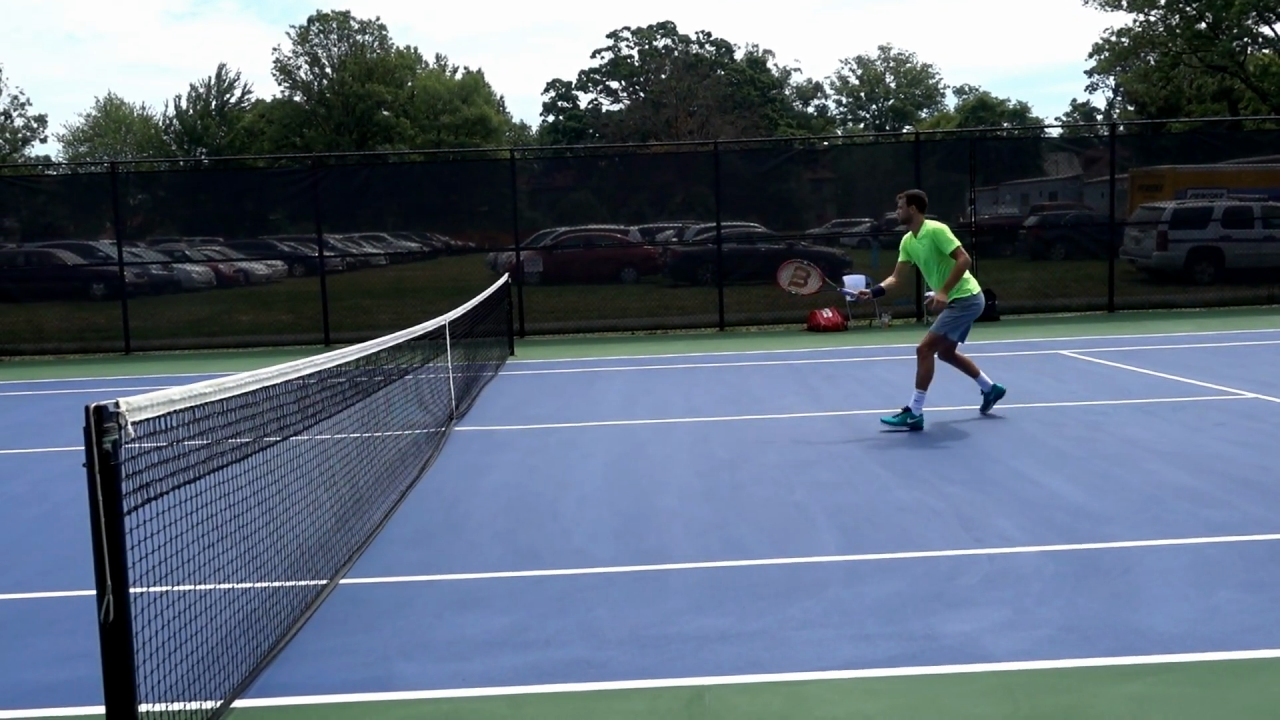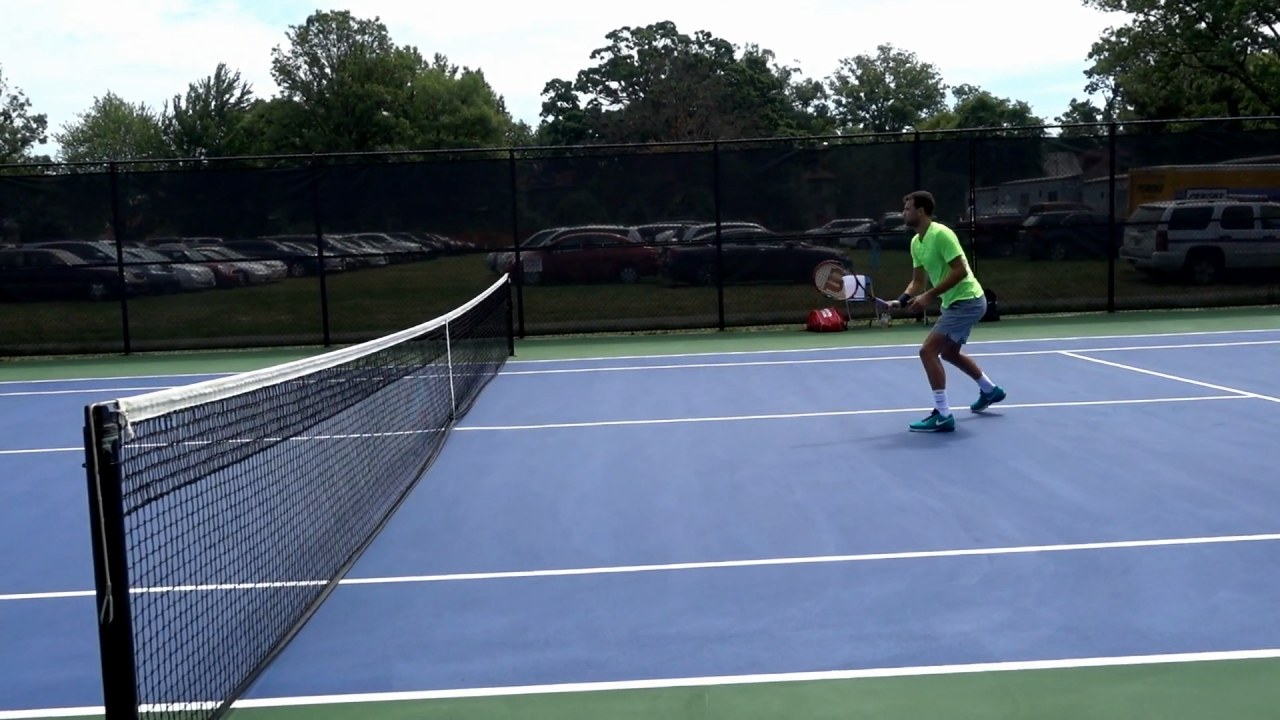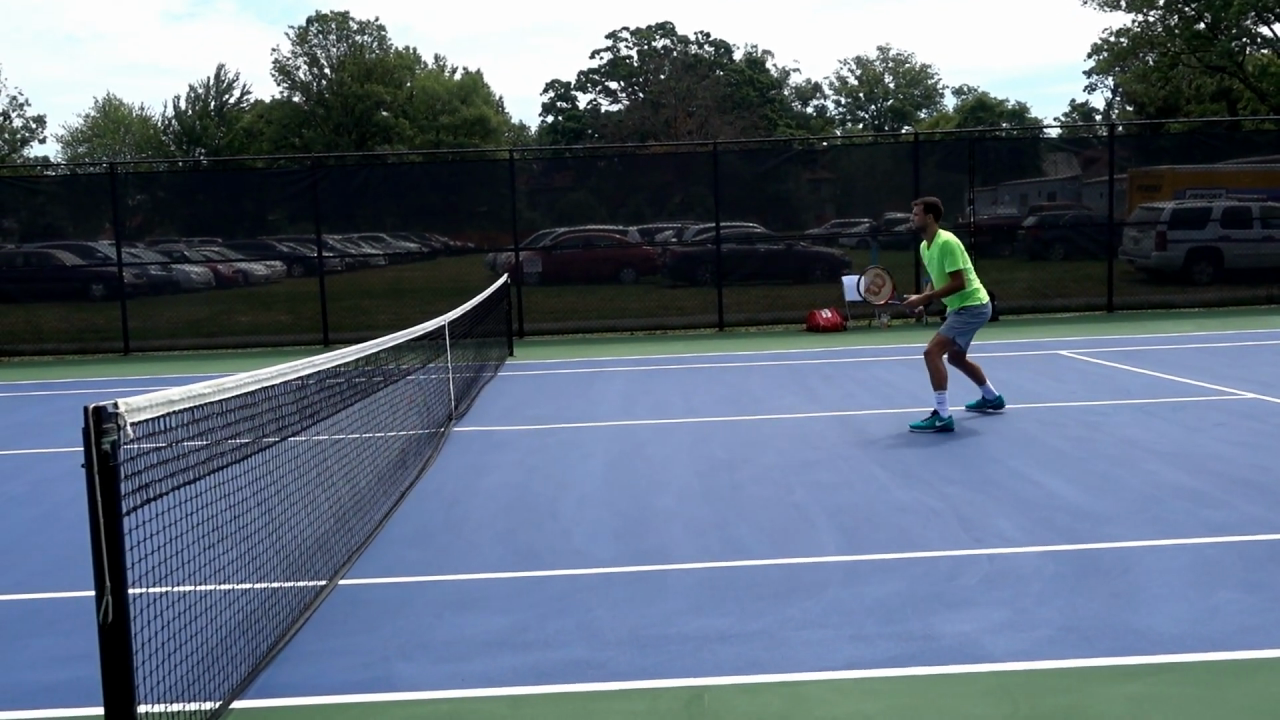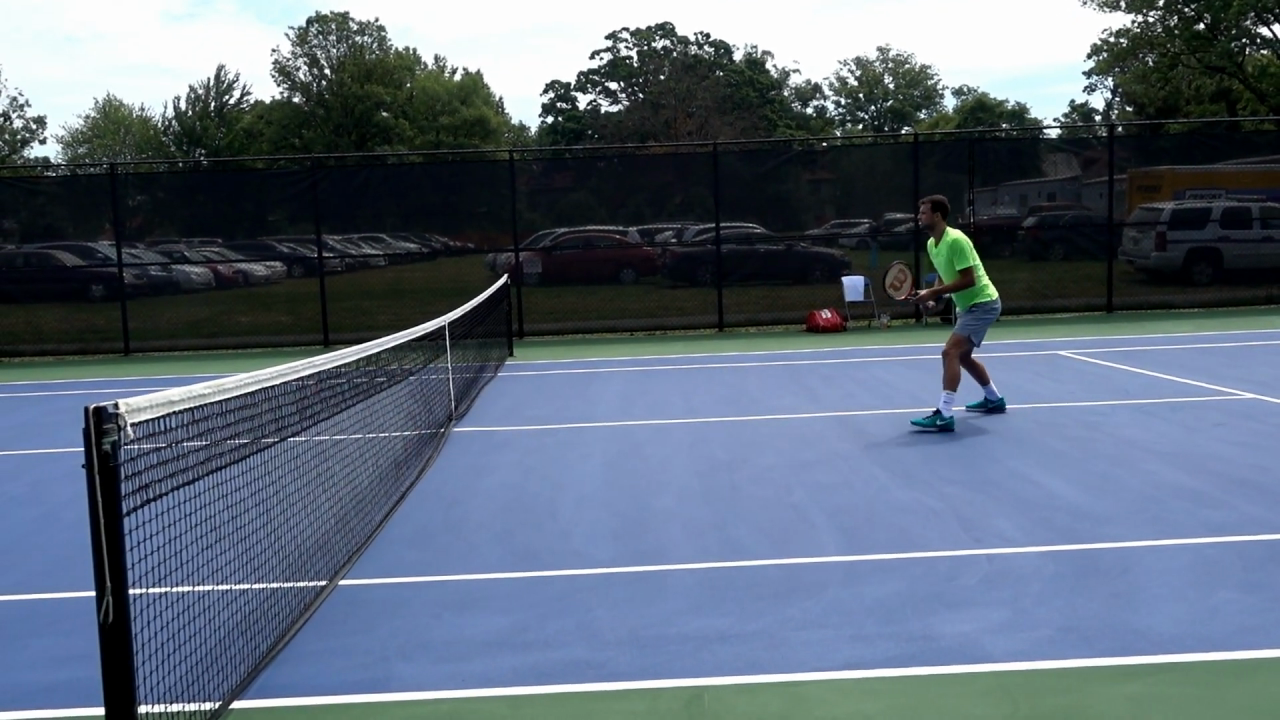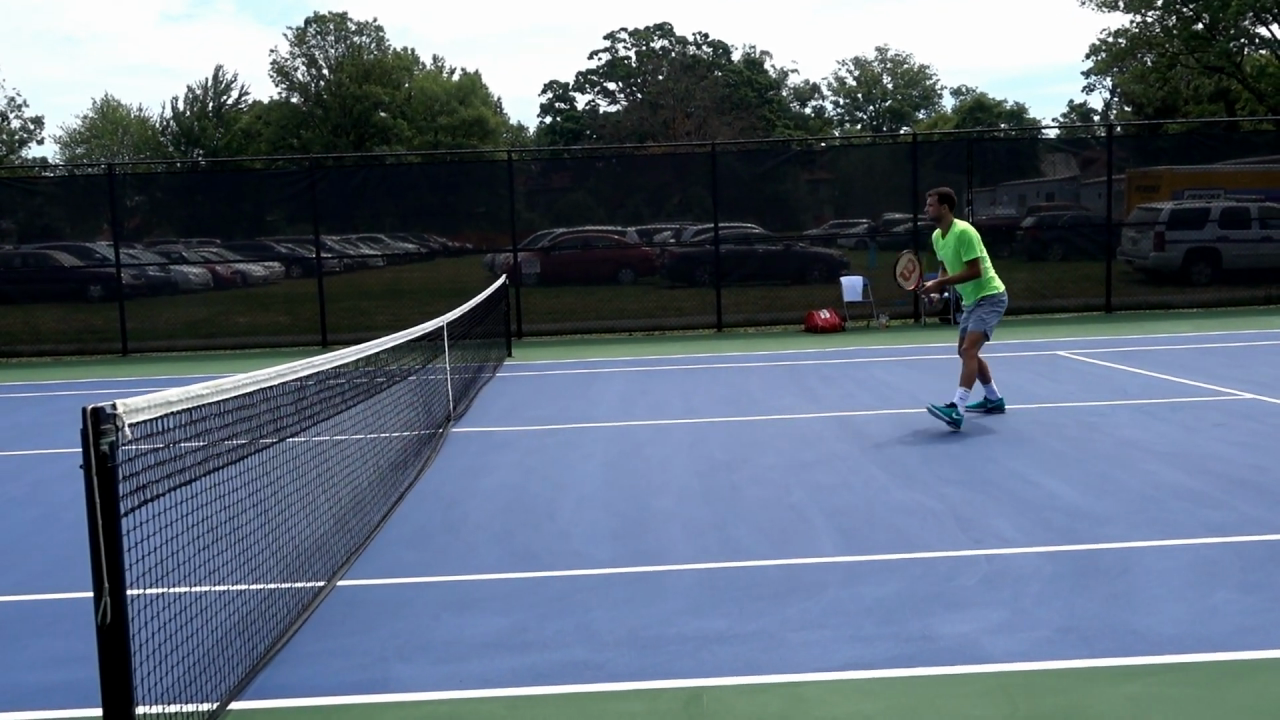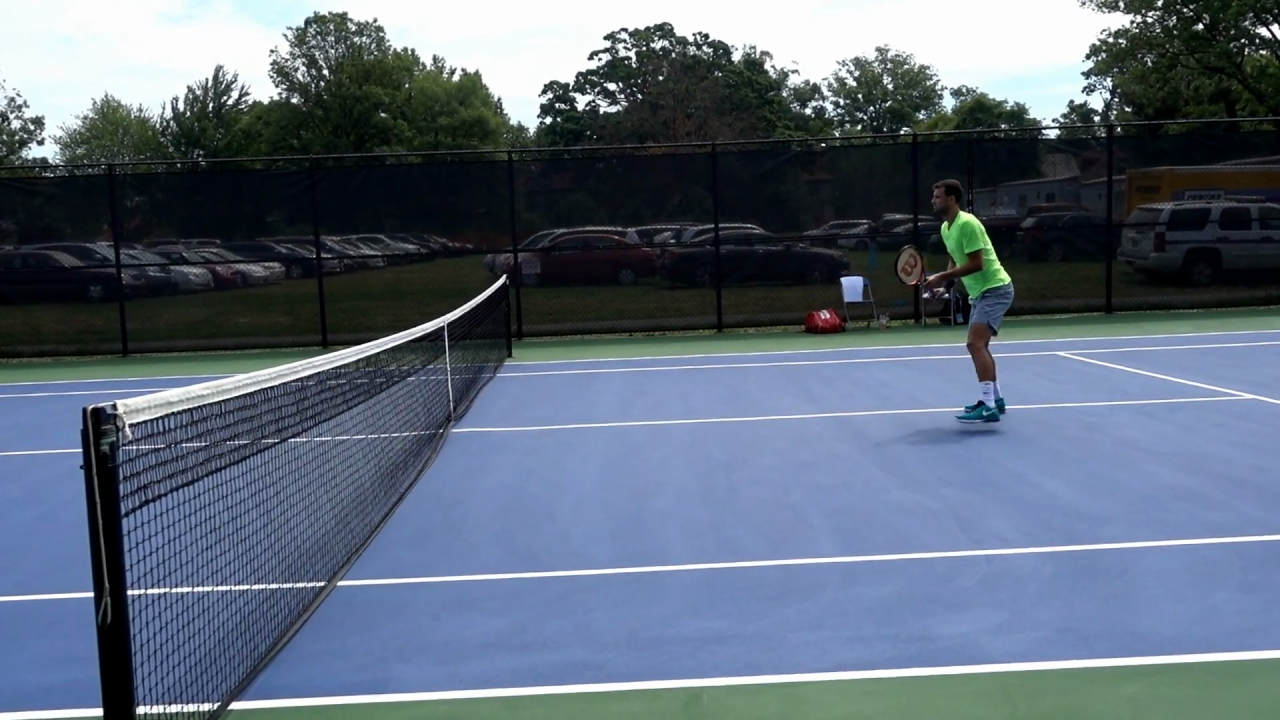
dt=0.1s
person 1, frame 1
left shoulder: (936, 229)
right shoulder: (907, 241)
left elbow: (964, 260)
right elbow: (896, 278)
left wrist: (943, 291)
right wrist: (874, 291)
left hip: (967, 298)
right hip: (959, 300)
left knee: (924, 349)
right knee: (946, 353)
left ankle: (914, 413)
right ankle: (990, 388)
person 1, frame 2
left shoulder: (941, 234)
right shoulder: (916, 242)
left elbow: (960, 271)
right elbow: (919, 281)
left wrist: (929, 296)
right wrist: (903, 299)
left hip: (967, 302)
right hip: (955, 304)
left knee: (928, 351)
right knee: (950, 354)
left ankle: (942, 415)
right ankle: (990, 391)
person 1, frame 3
left shoulder: (947, 242)
right shoulder: (924, 247)
left elbow: (959, 283)
right elbow: (934, 281)
left wrist: (924, 298)
right wrist: (922, 300)
left hip: (972, 307)
right hip: (959, 308)
left knee: (932, 353)
right knee: (956, 357)
left ankle: (942, 416)
right ankle: (992, 397)
person 1, frame 4
left shoulder: (956, 240)
right shoulder: (931, 244)
left elbow: (968, 280)
right elbow: (943, 276)
left wrist: (933, 293)
right wrist: (933, 297)
left hip: (983, 303)
right hip: (968, 306)
left knee: (950, 353)
right knee: (961, 356)
left ankle: (944, 415)
right ankle: (994, 398)
person 1, frame 5
left shoulder: (963, 231)
right shoulder: (937, 236)
left elbow: (975, 271)
right elbow: (947, 269)
left wrist: (938, 284)
right wrist: (937, 286)
left hip: (989, 297)
right hip: (972, 300)
left knee: (968, 350)
right knee: (967, 351)
left ankle: (956, 409)
right ankle: (993, 397)
person 1, frame 6
left shoulder: (967, 223)
right shoulder: (945, 228)
left elbow: (976, 264)
left wrist: (943, 277)
right wrist: (942, 281)
left hip: (995, 289)
right hip: (979, 293)
left knee: (975, 342)
right knee: (977, 344)
left ankle: (987, 406)
right ankle: (994, 398)
